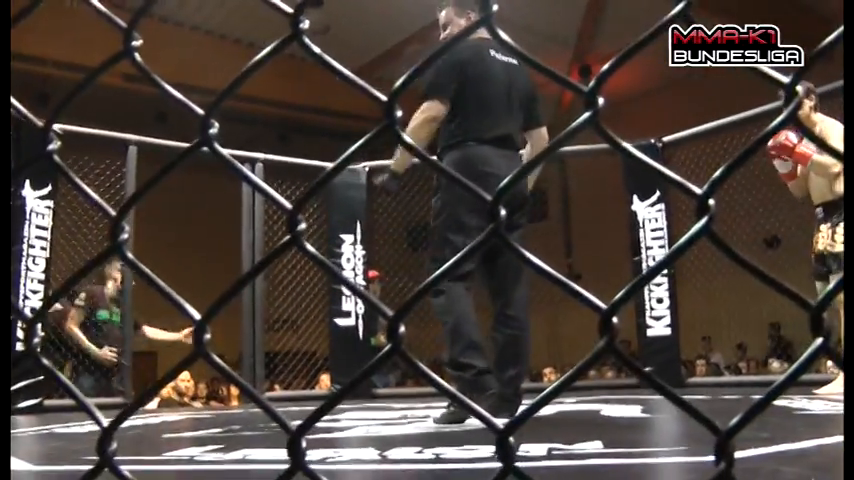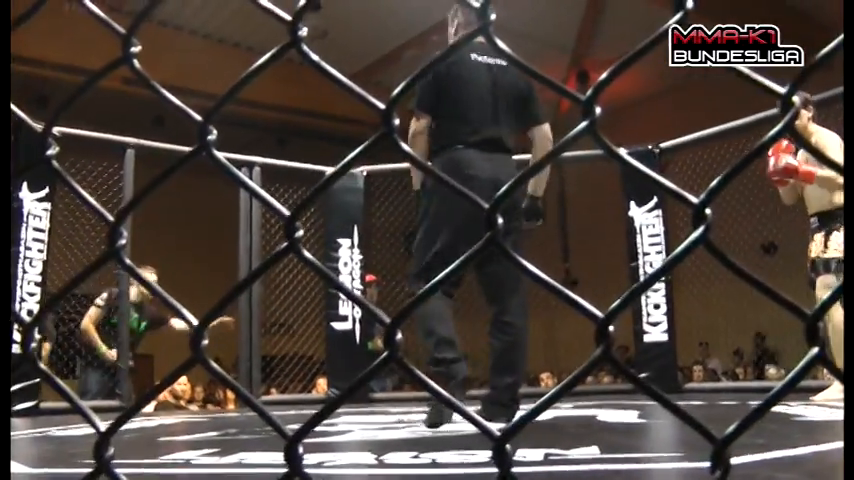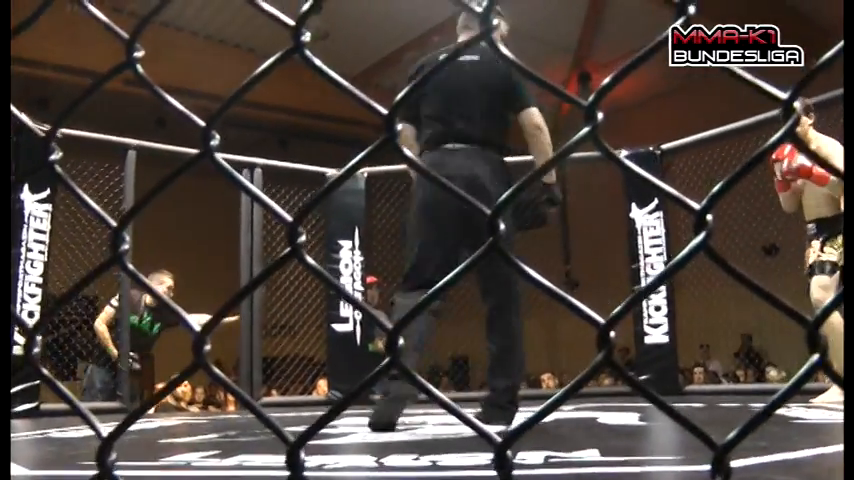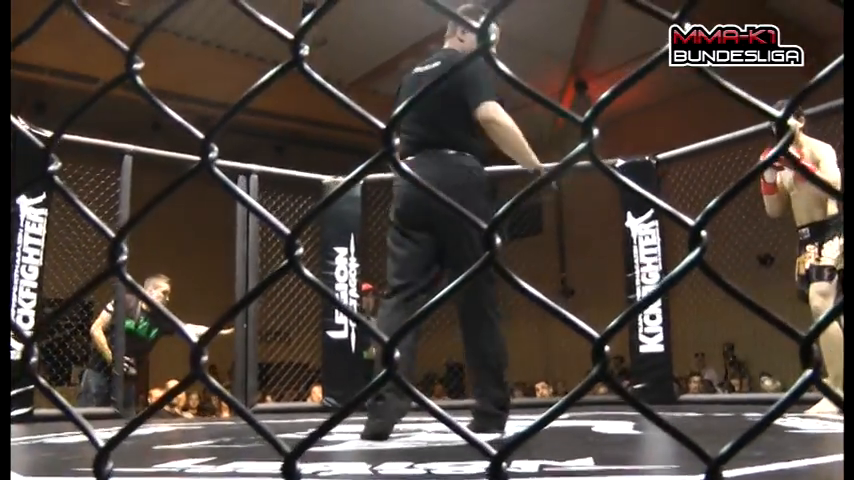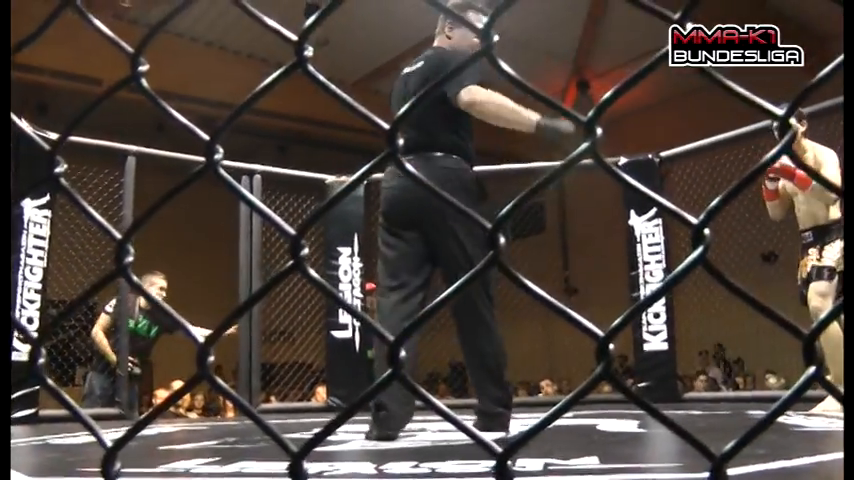
dt=0.2s
person 1, frame 1
left shoulder: (459, 54)
right shoulder: (517, 67)
left elbow: (431, 114)
right elbow: (539, 138)
left wrist: (395, 168)
left hip: (467, 169)
right hip: (509, 173)
left knee: (448, 278)
right knee: (509, 284)
left ankle: (474, 385)
right ankle: (507, 393)
person 1, frame 2
left shoulder: (445, 62)
right shoulder: (514, 71)
left elbow: (420, 128)
right elbow: (543, 138)
left wrist: (418, 185)
right wrist: (536, 194)
left hip: (456, 175)
right hip: (502, 177)
left knee: (430, 279)
right knee: (506, 289)
left ankle: (450, 379)
right ankle: (503, 399)
person 1, frame 3
left shoulder: (426, 67)
right shoulder: (502, 65)
left elbow: (406, 135)
right elbow: (534, 124)
right wrist: (549, 179)
left hip: (439, 174)
right hip: (491, 177)
left knee: (418, 286)
right knee: (502, 292)
left ankle: (396, 396)
right ankle: (501, 401)
person 1, frame 4
left shoulder: (411, 76)
right shoulder: (470, 67)
left elbow: (396, 141)
right elbow: (491, 117)
right wrist: (537, 169)
left hip: (413, 183)
right hip: (459, 180)
left knee: (402, 295)
right knee: (478, 298)
left ankle: (382, 410)
right ankle: (491, 412)
person 1, frame 5
left shoulder: (406, 73)
right shoulder: (450, 63)
right elbow: (472, 99)
right wrist: (539, 122)
left hip: (399, 183)
right hip: (446, 181)
left knee: (397, 296)
right knee: (472, 298)
left ankle: (388, 413)
right ankle: (494, 410)
person 2, frame 1
left shoulder: (831, 128)
right shoulder: (805, 137)
left elbow: (833, 168)
right elbow: (801, 190)
left wrist: (795, 151)
right wrist: (784, 163)
left hip: (840, 214)
right hip: (824, 218)
left knee: (840, 292)
right knee: (827, 291)
left ankle: (846, 376)
right ankle: (843, 370)
person 2, frame 2
left shoulder: (827, 140)
right shoulder: (802, 151)
left elbow: (837, 180)
right elbow: (790, 198)
left wrist: (797, 170)
right wrist: (782, 172)
left hip: (837, 224)
right hip: (820, 227)
left knee: (827, 295)
right knee: (827, 299)
left ankle: (842, 381)
right ankle: (841, 377)
person 2, frame 3
left shoulder: (828, 146)
right shoulder: (800, 155)
left elbow: (842, 184)
right elbow: (789, 206)
left wrist: (808, 172)
right wrist: (783, 175)
left hip: (835, 230)
right hip: (816, 234)
left knee: (821, 298)
right knee: (824, 302)
left ankle: (841, 383)
right ankle: (840, 378)
person 2, frame 4
left shoulder: (820, 150)
right shoulder: (787, 163)
left elbow: (834, 187)
right elbow: (773, 210)
left wrist: (799, 166)
right wrist: (769, 176)
left hip: (829, 234)
right hip: (807, 239)
left knee: (821, 306)
right knee: (821, 311)
left ankle: (836, 391)
right ankle: (836, 388)
person 2, frame 5
left shoulder: (823, 155)
right shoulder: (790, 165)
left elbow: (832, 194)
right elbow: (776, 214)
left wrist: (794, 174)
right wrist: (771, 182)
left hip: (832, 237)
right hip: (809, 242)
left knee: (819, 306)
right knee: (819, 310)
left ankle: (839, 390)
right ankle: (838, 387)
person 3, frame 1
right shoulder: (91, 294)
left elbow: (146, 331)
right elbow: (71, 327)
left wrist: (178, 336)
right wrist: (95, 352)
left hip: (112, 372)
right hip: (89, 370)
person 3, frame 2
left shoulder: (148, 311)
right shoulder: (112, 296)
left elbow: (176, 324)
right elbow: (86, 325)
left wrist: (211, 324)
right wrist: (105, 352)
left hip: (119, 372)
right hip: (96, 367)
person 3, frame 3
left shoulder: (164, 313)
right shoulder: (128, 298)
left elbow: (195, 319)
right elbow: (99, 324)
left wrist: (229, 319)
right wrist: (114, 353)
left hip: (129, 372)
right hip: (103, 367)
person 3, frame 4
left shoulder: (161, 319)
right shoulder: (124, 302)
left elbow: (191, 329)
right elbow: (96, 330)
left wrist: (226, 331)
right wrist: (110, 358)
left hip: (125, 377)
right hip: (99, 371)
person 3, frame 5
left shoulder: (161, 316)
left elbow: (190, 330)
right elbow: (96, 332)
left wrist: (225, 332)
right wrist: (113, 358)
left hip: (129, 377)
right hip: (103, 372)
